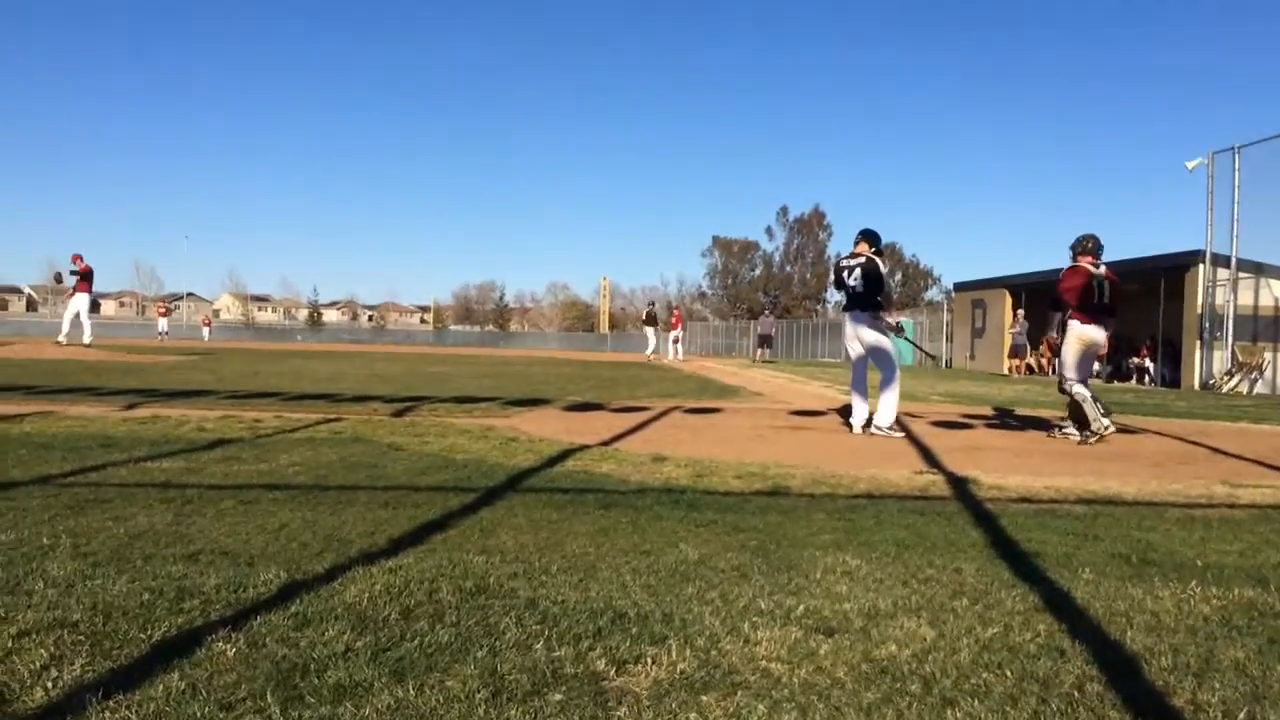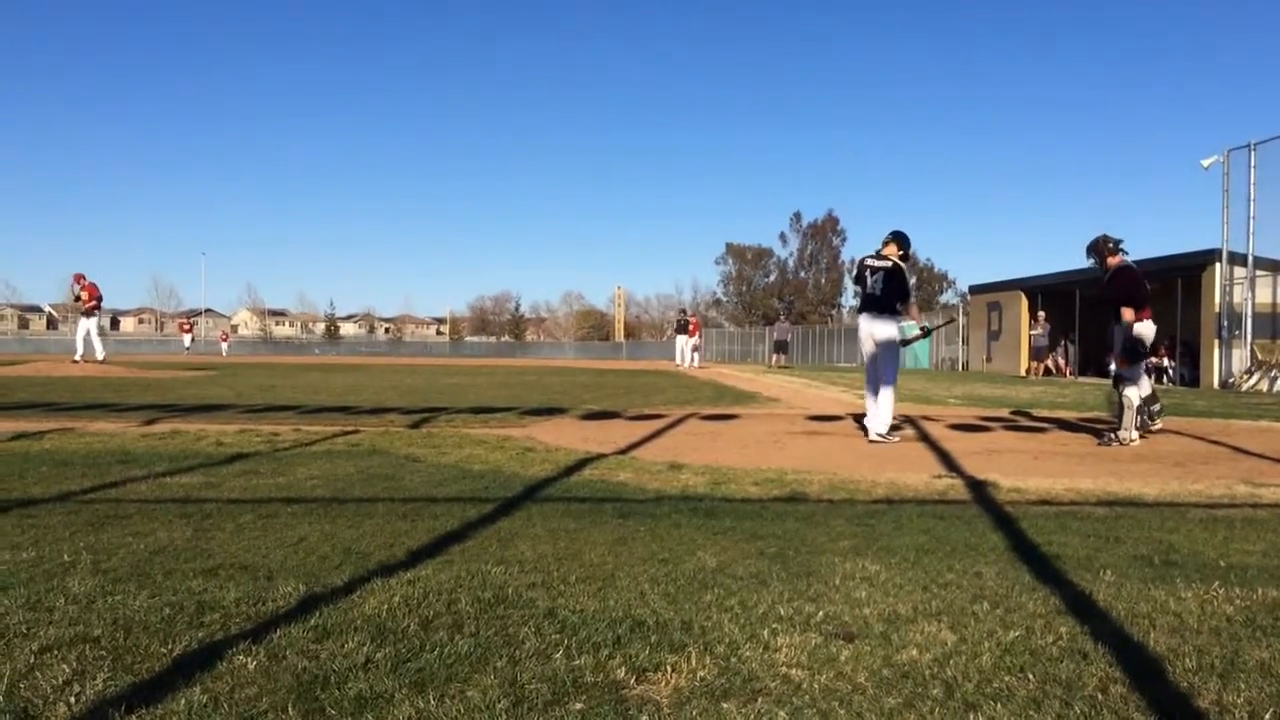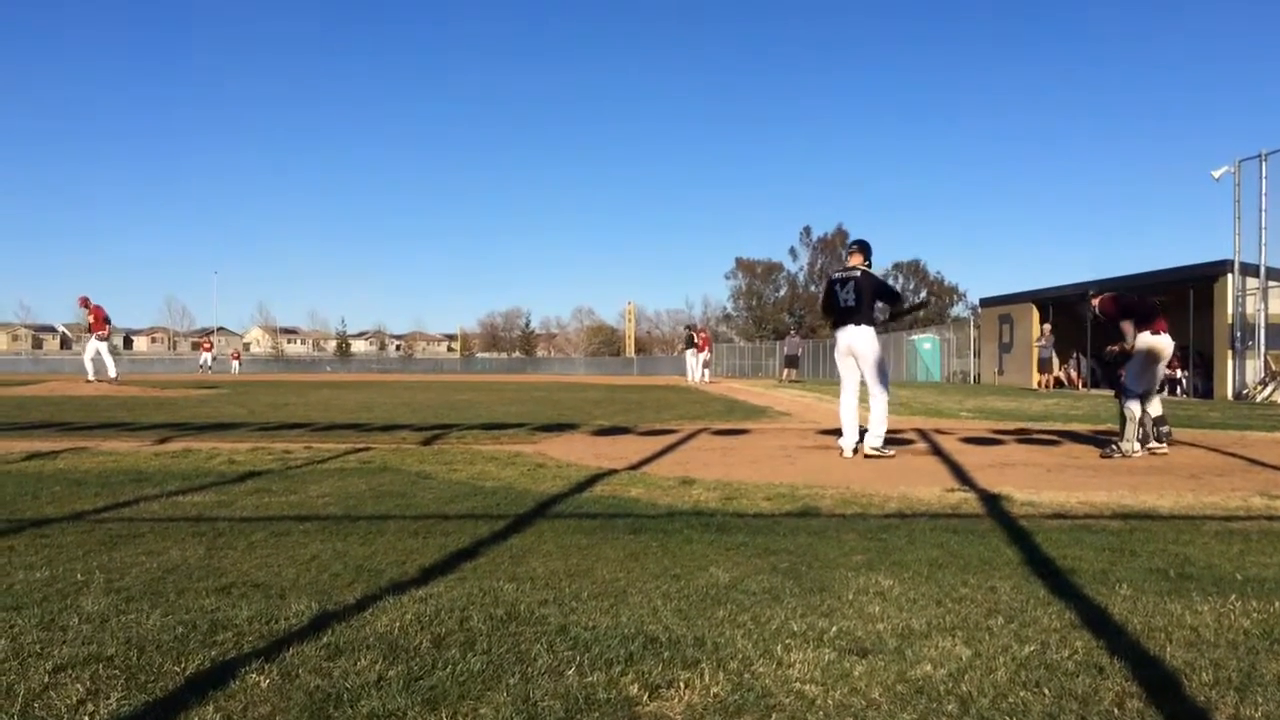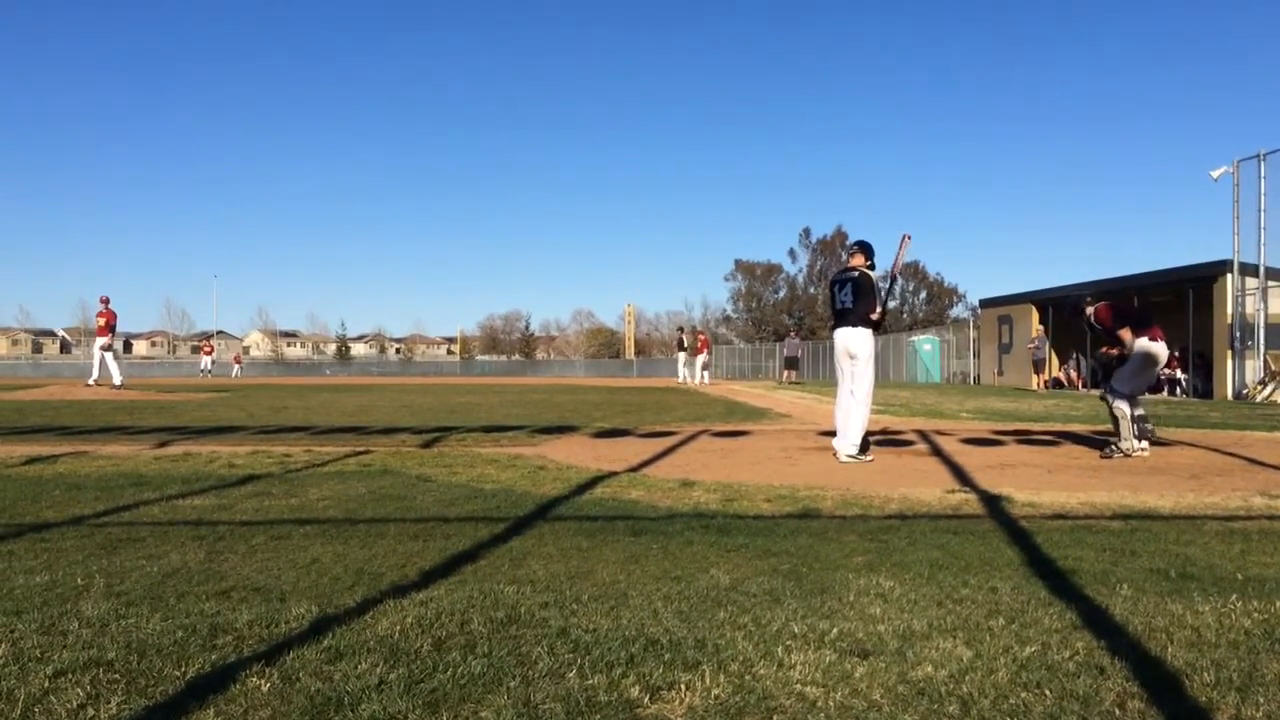
dt=1s
person 1, frame 1
left shoulder: (840, 264)
right shoulder: (873, 262)
right elbow: (884, 293)
right wrist: (894, 321)
left hip: (850, 321)
right hip: (870, 321)
left knee: (858, 372)
right knee: (890, 371)
left ankle: (857, 421)
right ankle: (882, 423)
person 1, frame 2
left shoulder: (864, 262)
right shoulder: (897, 267)
right elbow: (906, 302)
right wrist: (921, 324)
left hip: (864, 322)
right hip: (886, 323)
left knee: (871, 376)
right knee: (888, 379)
left ankle: (872, 423)
right ankle: (879, 429)
person 1, frame 3
left shoulder: (833, 279)
right shoulder: (867, 277)
left elbow: (826, 313)
right elbow: (896, 298)
left hip: (841, 336)
right hip: (863, 333)
left knee: (848, 391)
right knee: (878, 390)
left ankle: (848, 444)
right ankle: (874, 442)
person 1, frame 4
left shoulder: (836, 279)
right shoulder: (866, 277)
left elbow: (835, 310)
right elbow: (874, 314)
right wrist: (878, 320)
left hip: (839, 334)
right hip: (860, 334)
left knee: (844, 390)
right knee: (861, 391)
left ankle: (842, 443)
right ankle: (851, 448)
person 2, frame 1
left shoulder: (1072, 272)
right shoulder: (1110, 277)
left elbow: (1058, 306)
right elbow: (1111, 312)
left wrist: (1052, 332)
right wrist: (1105, 337)
left hip: (1078, 330)
right hip: (1098, 332)
left knee: (1070, 381)
right knee: (1080, 379)
left ankle: (1101, 423)
right ankle: (1073, 426)
person 2, frame 2
left shoulder: (1120, 273)
right shoulder: (1127, 270)
left elbow: (1127, 308)
left wrist: (1127, 339)
left hip: (1133, 328)
right hip: (1144, 325)
left knee: (1126, 379)
right knee: (1136, 374)
left ankle: (1127, 433)
right ankle: (1152, 417)
person 2, frame 3
left shoulder: (1105, 303)
right shoulder: (1117, 300)
left elbow: (1128, 326)
left wrist: (1125, 347)
right wrist: (1122, 347)
left hip: (1150, 340)
right hip: (1164, 341)
left knee: (1128, 391)
right knee: (1149, 392)
left ankle: (1129, 445)
right ankle: (1157, 441)
person 2, frame 4
left shoulder: (1100, 312)
right shoulder: (1105, 310)
left elbow: (1128, 338)
left wrist: (1121, 353)
right wrist: (1118, 351)
left hip: (1147, 346)
right hip: (1158, 348)
left knee: (1114, 392)
right knee: (1129, 394)
left ankle: (1127, 445)
right ankle: (1141, 443)
